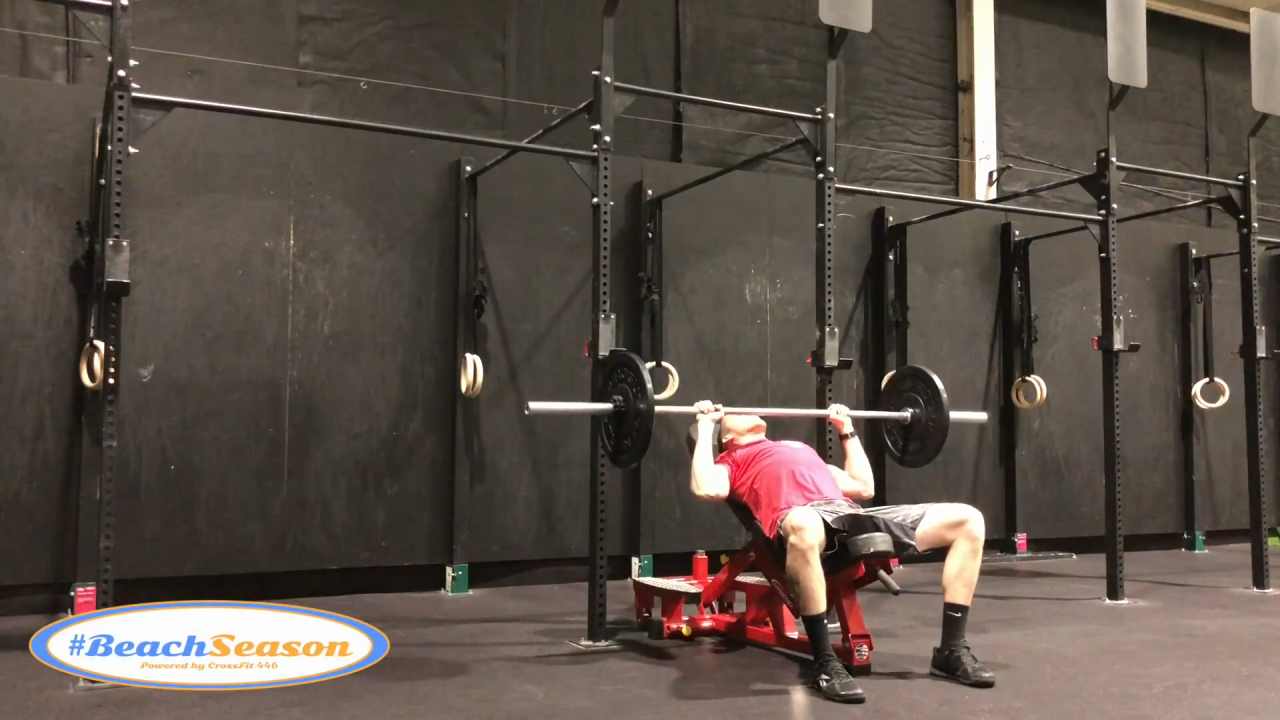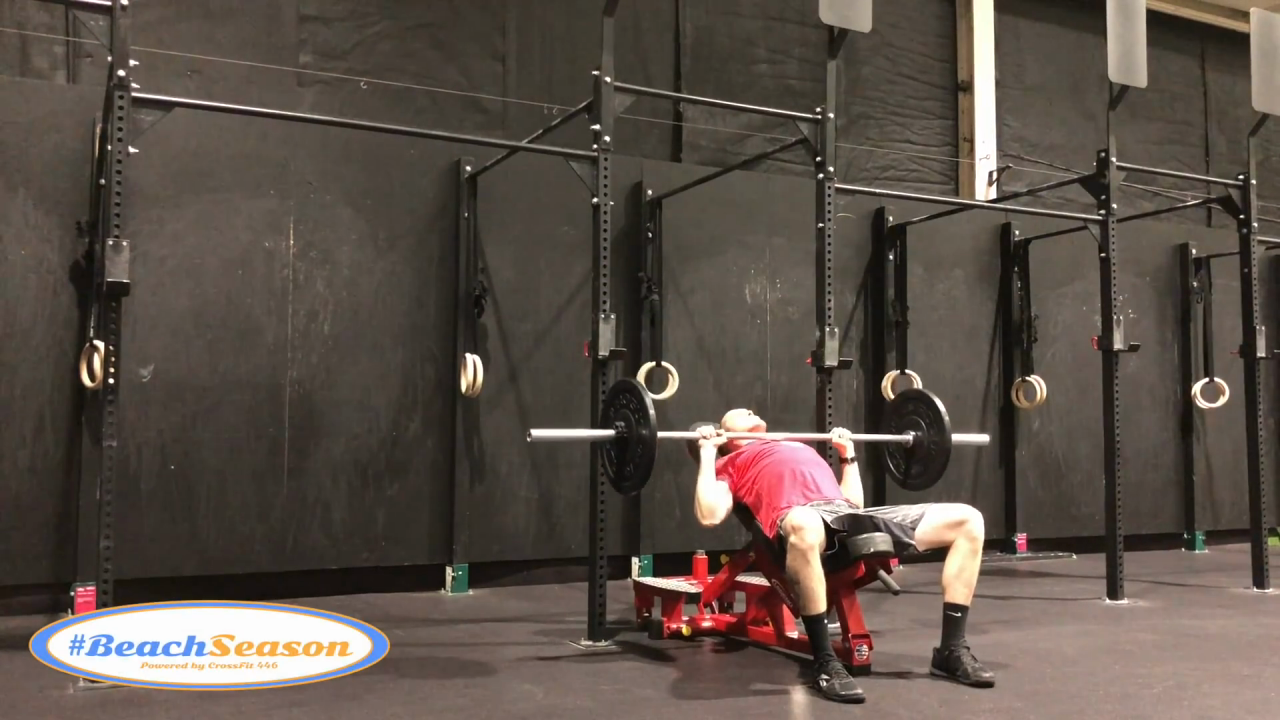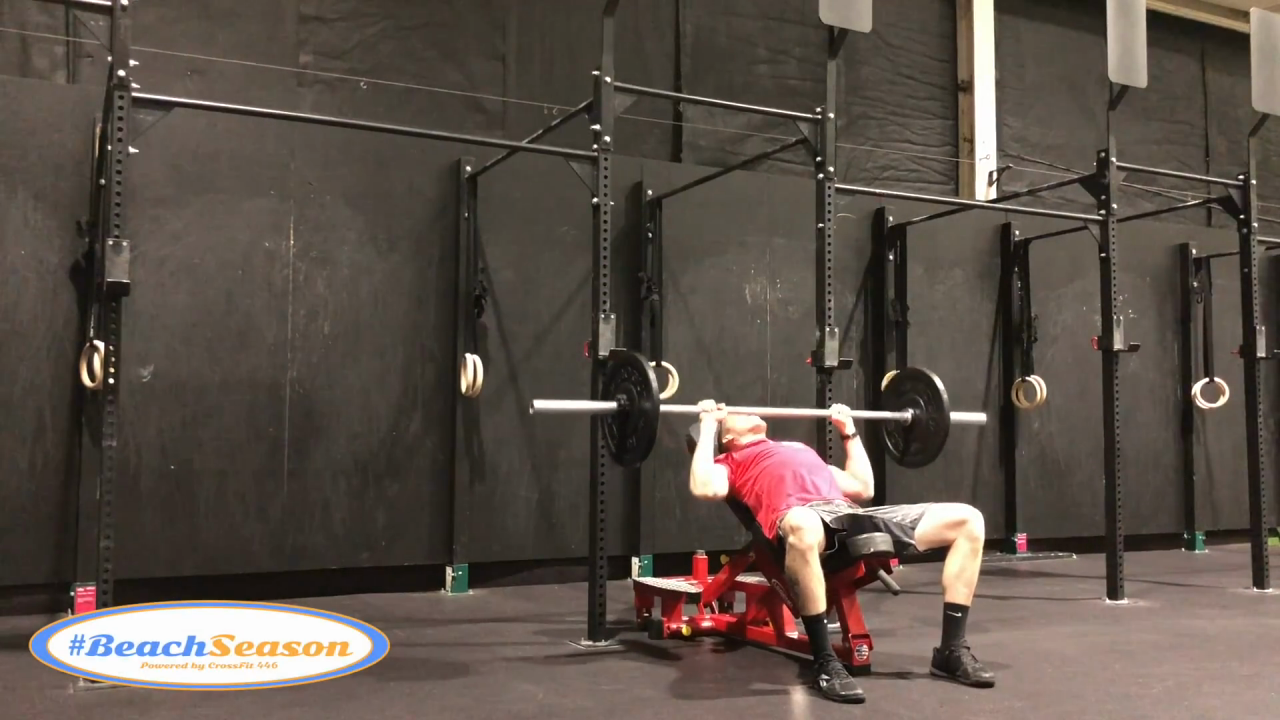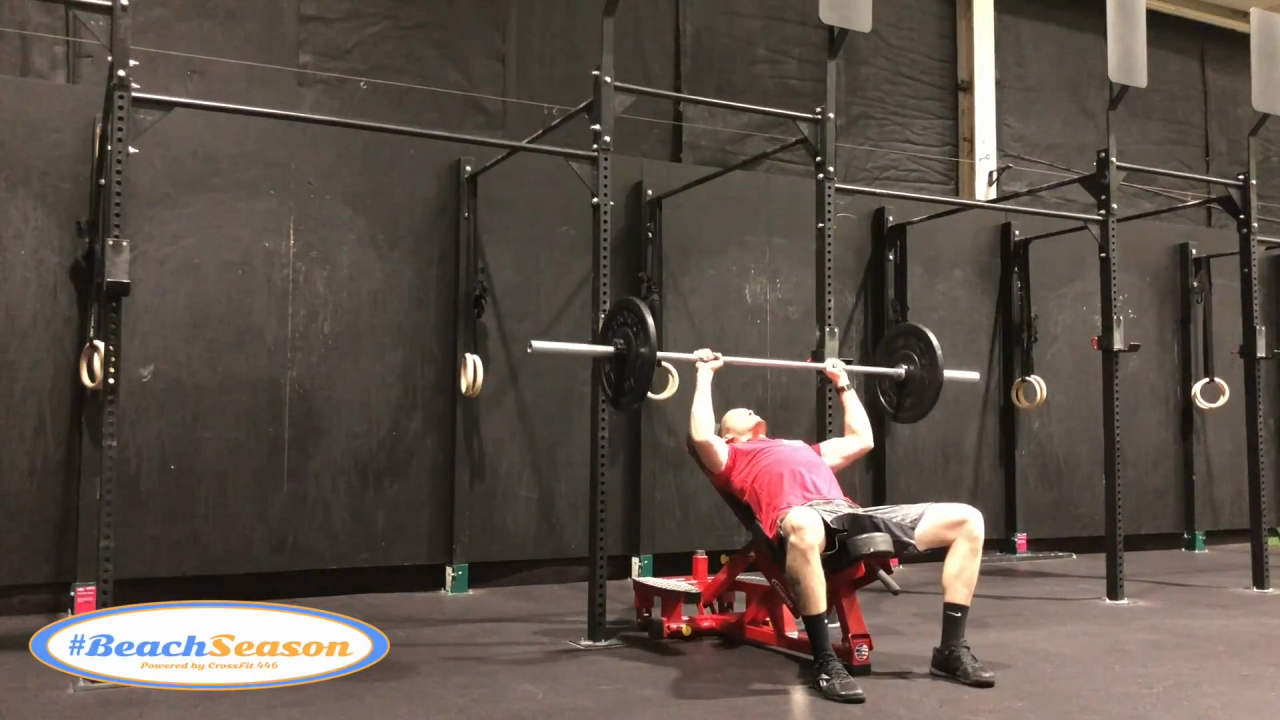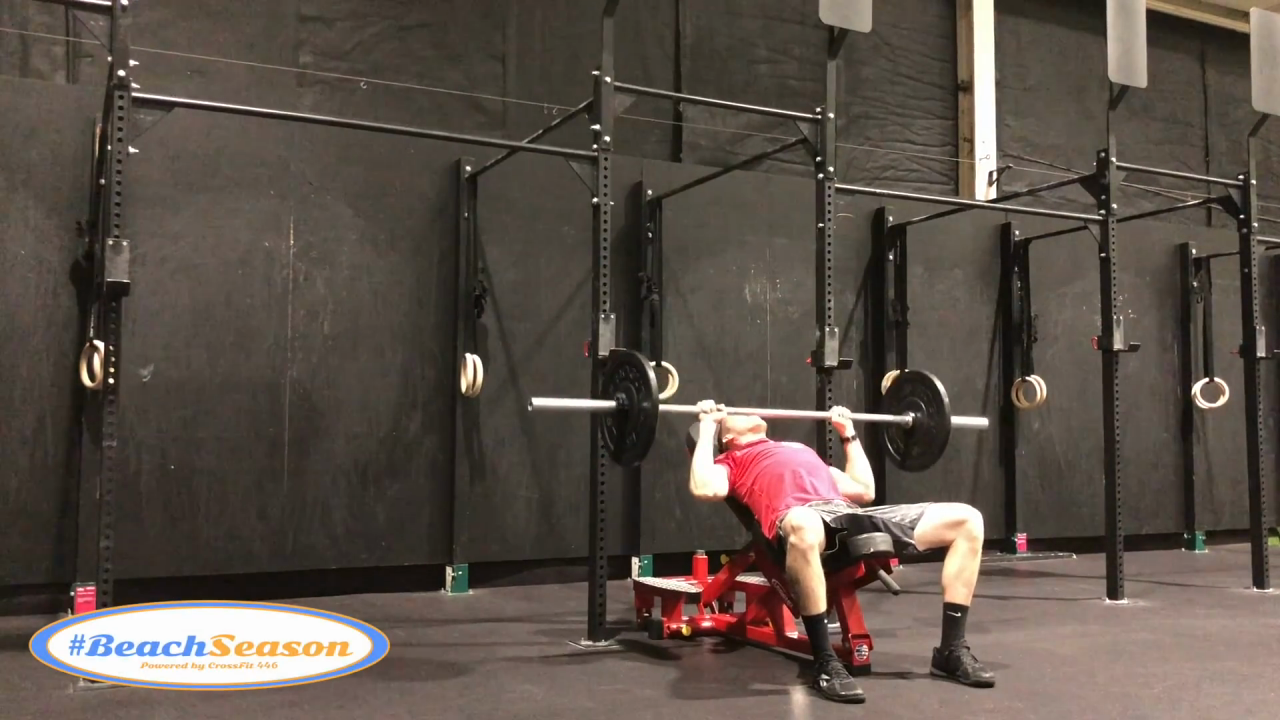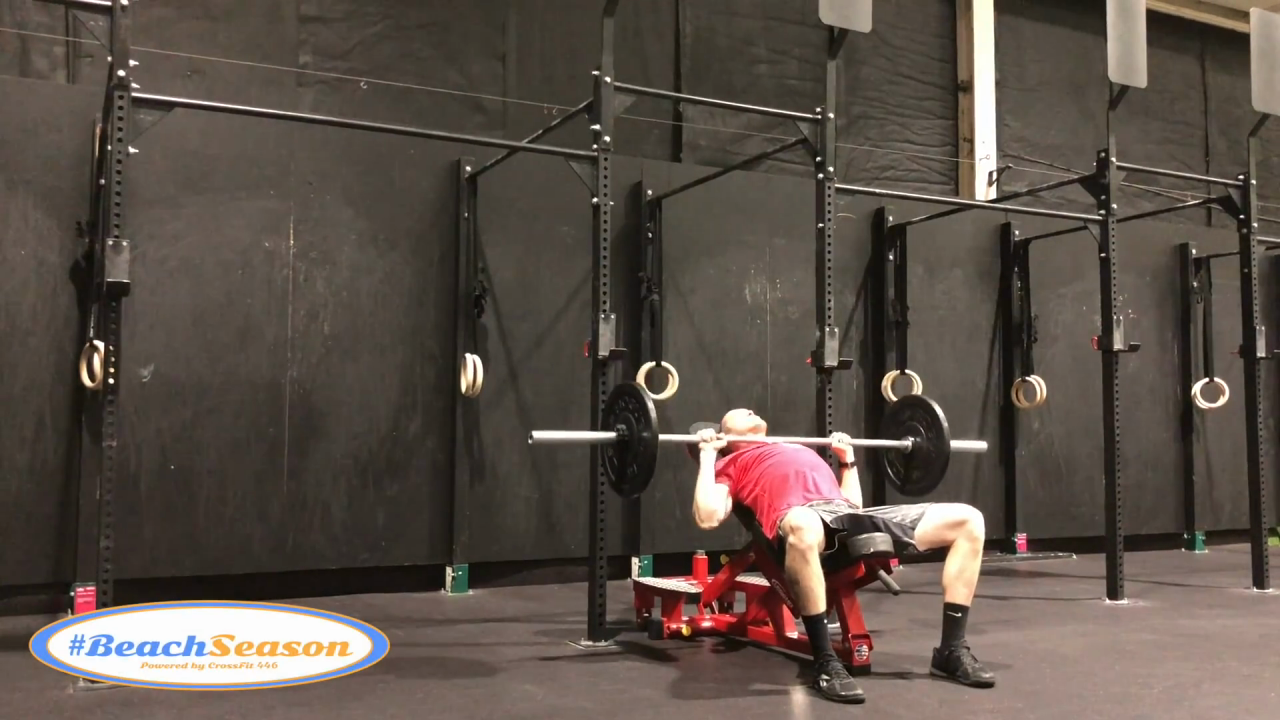
dt=0.4s
person 1, frame 1
left shoulder: (801, 449)
right shoulder: (731, 460)
left elbow: (864, 488)
right elbow: (706, 489)
left wrist: (847, 430)
right wrist: (705, 427)
left hip: (853, 514)
right hip: (804, 519)
left knee: (967, 521)
right knee: (804, 527)
left ankle: (952, 651)
right ankle: (825, 663)
person 1, frame 2
left shoulder: (803, 450)
right shoulder: (730, 463)
right elbow: (709, 516)
left wrist: (847, 454)
right wrist: (707, 453)
left hip: (850, 515)
right hip: (803, 518)
left knee: (967, 521)
right knee: (804, 527)
left ankle: (952, 651)
right ankle: (825, 662)
person 1, frame 3
left shoulder: (801, 450)
right shoulder: (733, 462)
left elbow: (863, 488)
right elbow: (704, 488)
left wrist: (849, 431)
right wrist: (708, 426)
left hip: (850, 516)
right hip: (800, 517)
left knee: (967, 520)
right knee: (804, 527)
left ankle: (952, 651)
right ankle: (825, 662)
person 1, frame 4
left shoulder: (802, 450)
right shoulder: (731, 458)
left elbow: (862, 440)
right elbow: (702, 437)
left wrist: (842, 383)
right wrist: (705, 375)
left hip: (853, 515)
right hip: (802, 520)
left knee: (968, 521)
right knee: (805, 528)
left ankle: (952, 651)
right ankle: (825, 662)
person 1, frame 5
left shoulder: (802, 449)
right shoulder: (731, 461)
left elbow: (865, 491)
right elbow: (703, 489)
left wrist: (848, 433)
right wrist: (707, 426)
left hip: (852, 517)
right hip: (803, 520)
left knee: (966, 520)
right knee: (804, 527)
left ankle: (951, 651)
right ankle: (826, 663)
person 1, frame 6
left shoulder: (804, 453)
right shoulder: (731, 466)
right elbow: (708, 517)
left wrist: (847, 459)
right wrist: (708, 454)
left hip: (849, 515)
right hip: (801, 519)
left knee: (967, 521)
right knee: (804, 527)
left ankle: (951, 651)
right ankle: (826, 663)
